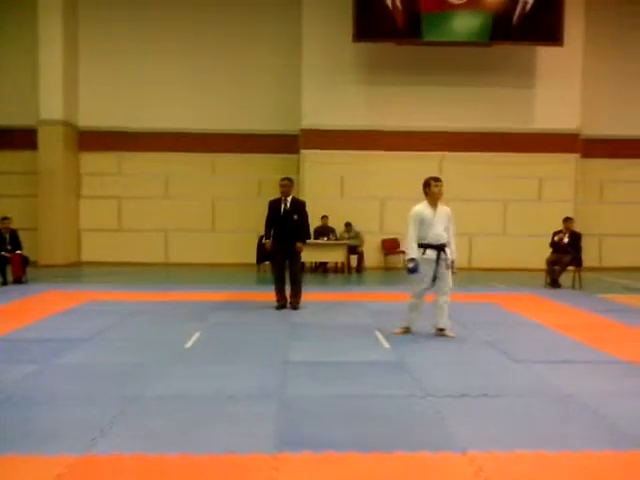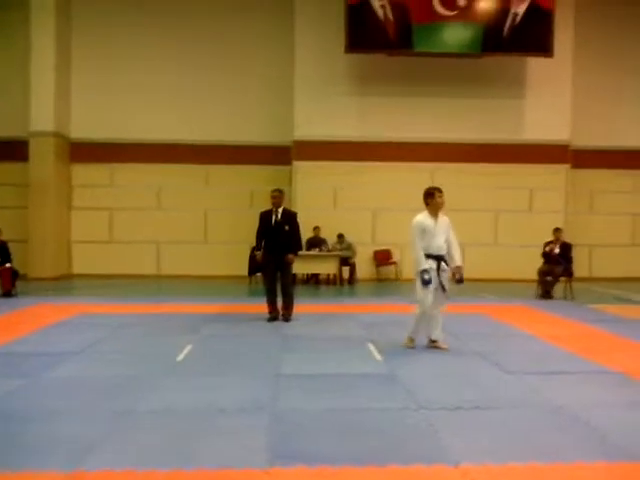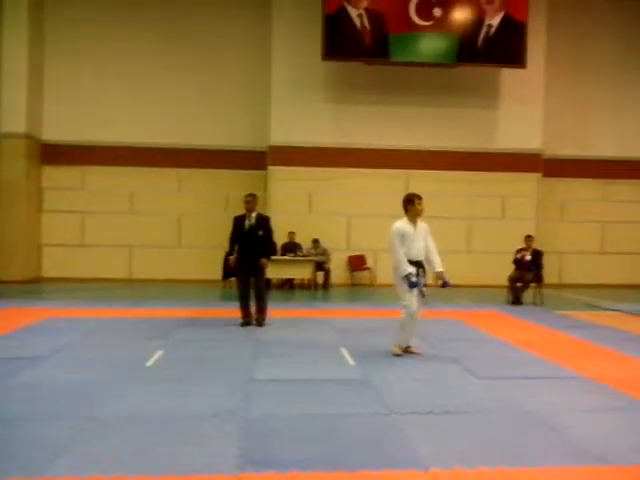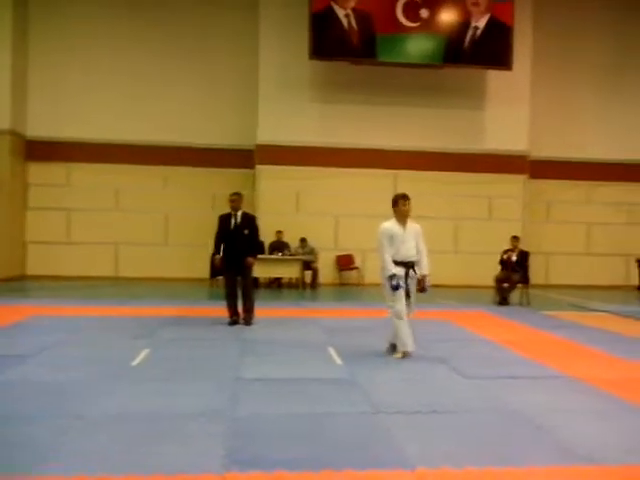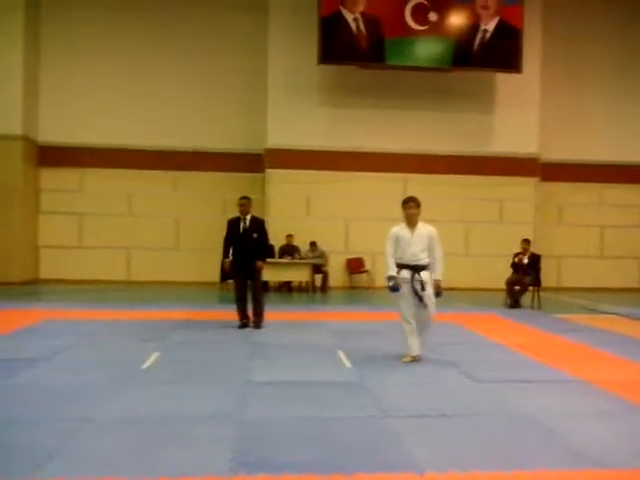
dt=0.2s
person 1, frame 1
left shoulder: (446, 211)
right shoulder: (417, 211)
left elbow: (450, 236)
right elbow: (412, 236)
left wrist: (452, 258)
right wrist: (411, 258)
left hip: (442, 255)
right hip: (425, 255)
left knee: (444, 292)
right knee: (419, 292)
left ankle: (442, 326)
right ankle: (408, 325)
person 1, frame 2
left shoulder: (445, 221)
right shoulder: (419, 221)
left elbow: (452, 244)
right elbow: (417, 247)
left wrist: (458, 266)
right wrist: (423, 270)
left hip: (442, 265)
right hip: (428, 265)
left knee: (438, 304)
right knee: (426, 304)
left ankle: (434, 338)
right ankle: (412, 336)
person 1, frame 3
left shoulder: (424, 227)
right shoulder: (398, 227)
left elbow: (431, 250)
right elbow: (398, 254)
left wrist: (439, 271)
right wrist: (408, 274)
left hip: (419, 271)
right hip: (404, 271)
left knee: (415, 310)
right knee: (411, 309)
left ankle: (406, 344)
right ankle: (399, 343)
person 1, frame 4
left shoulder: (416, 228)
right shoulder: (386, 228)
left elbow: (421, 252)
right elbow: (385, 254)
left wrist: (423, 275)
right wrist: (392, 275)
left hip: (410, 272)
right hip: (394, 272)
left knee: (407, 310)
right knee: (398, 310)
left ankle: (394, 343)
right ankle: (405, 347)
person 1, frame 5
left shoulder: (430, 231)
right shoulder: (396, 232)
left elbow: (436, 256)
right elbow: (390, 255)
left wrist: (437, 280)
right wrist: (392, 276)
left hip: (423, 276)
right hip: (403, 276)
left knee: (428, 314)
right knee: (408, 315)
left ankle: (415, 342)
right ankle: (413, 351)
person 2, frame 1
left shoulder: (300, 204)
right shoulder: (273, 203)
left elbow: (304, 224)
right elbow: (269, 222)
left wrist: (301, 241)
right wrist: (268, 239)
left hip: (294, 243)
right hip: (277, 243)
left knee: (295, 273)
right knee: (278, 273)
left ankle: (295, 300)
right ankle: (281, 300)
person 2, frame 2
left shoulder: (291, 215)
right shoulder: (264, 215)
left elbow: (296, 235)
right elbow: (260, 234)
left wrist: (293, 253)
right wrist: (258, 250)
left hip: (285, 255)
right hip: (268, 255)
left knee: (287, 285)
right knee: (269, 285)
left ankle: (287, 312)
right ankle: (273, 312)
person 2, frame 3
left shoulder: (264, 220)
right shoulder: (238, 219)
left elbow: (269, 240)
right elbow: (233, 238)
left wrist: (266, 257)
right wrist: (232, 255)
left hip: (258, 260)
right hip: (242, 259)
left knee: (260, 289)
right knee: (243, 289)
left ankle: (260, 317)
right ankle: (246, 317)
person 2, frame 4
left shoulder: (250, 218)
right shoulder: (223, 218)
left elbow: (255, 239)
right elbow: (219, 237)
left wrist: (252, 256)
right wrist: (217, 254)
left hip: (245, 258)
right hip: (228, 258)
left knee: (247, 288)
right knee: (230, 289)
left ankle: (248, 316)
right ankle: (233, 316)
person 2, frame 5
left shoulder: (259, 222)
right shoulder: (232, 222)
left elbow: (264, 242)
right elbow: (228, 241)
left wrist: (262, 259)
right wrist: (226, 258)
left hip: (254, 262)
right hip: (238, 262)
left knee: (257, 291)
right knee: (240, 292)
left ankle: (258, 319)
right ankle: (243, 319)
